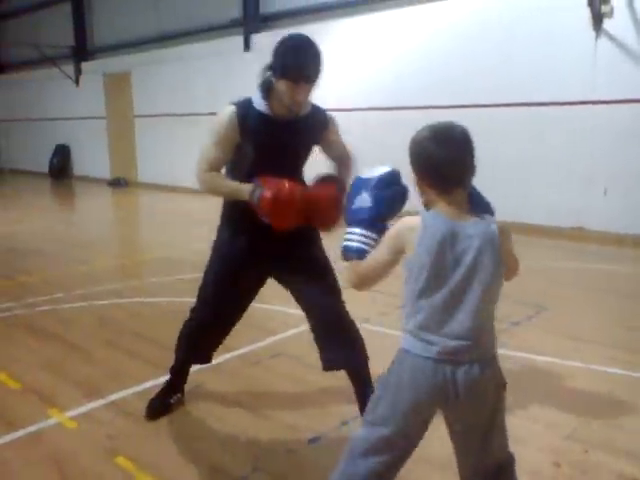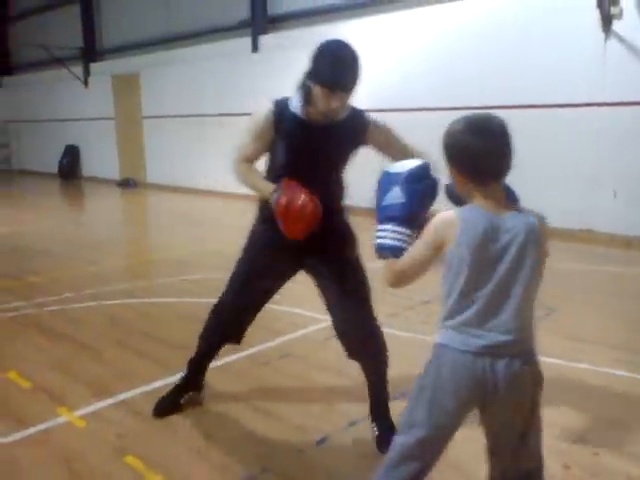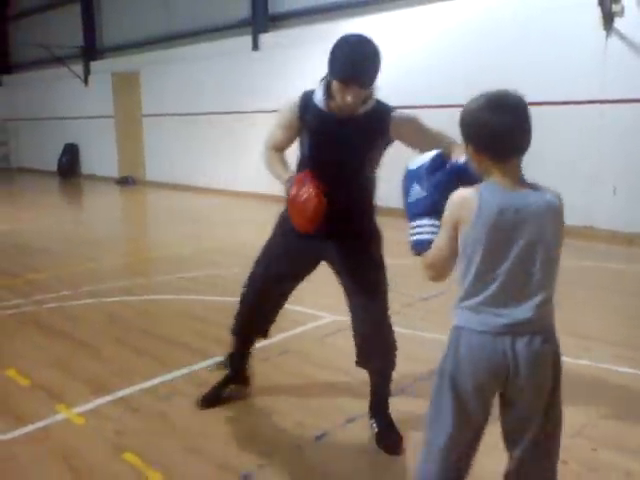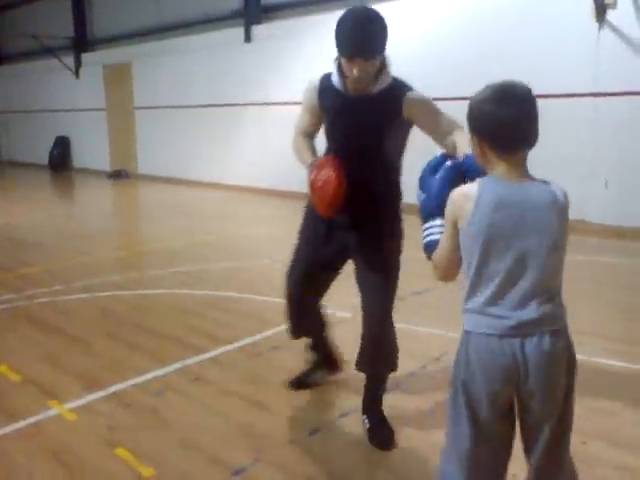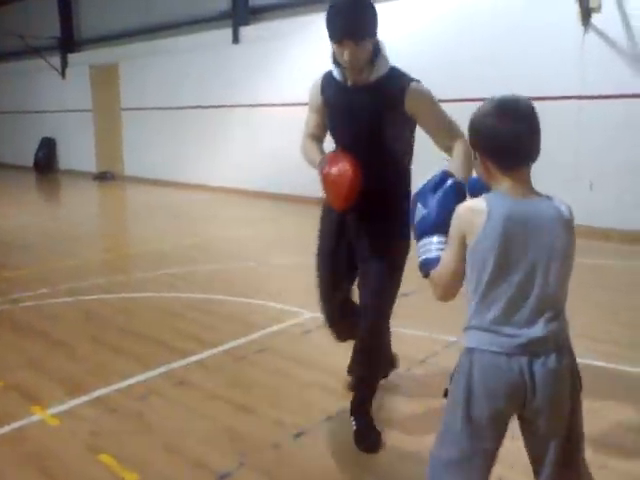
dt=0.1s
person 1, frame 1
left shoulder: (320, 121)
right shoulder: (236, 117)
left elbow: (343, 160)
right elbow: (206, 176)
right wrist: (250, 191)
left hip: (296, 234)
right hip: (242, 235)
left knee: (333, 317)
right knee: (206, 316)
left ankle: (371, 408)
right ankle: (175, 385)
person 1, frame 2
left shoulder: (361, 126)
right shoulder: (274, 116)
left elbow: (408, 156)
right elbow: (241, 163)
right wrist: (269, 191)
left hip: (329, 233)
right hip: (274, 229)
left knee: (360, 323)
right knee: (230, 308)
left ankle: (380, 416)
right ankle: (191, 382)
person 1, frame 3
left shoulder: (389, 121)
right shoulder: (301, 108)
left elbow: (449, 148)
right elbow: (273, 149)
right wrist: (290, 181)
left hip: (355, 227)
left knee: (373, 322)
right knee: (256, 296)
left ankle: (380, 413)
right ankle: (236, 375)
person 1, frame 4
left shoulder: (404, 101)
right shoulder: (320, 90)
left elbow: (459, 136)
right elbow: (302, 136)
right wrist: (312, 165)
left hip: (377, 221)
right hip: (326, 212)
left knee: (377, 316)
right knee: (299, 292)
left ankle: (372, 408)
right ankle: (323, 359)
person 1, frame 5
left shoulder: (406, 92)
right shoulder: (324, 87)
left elbow: (458, 142)
right elbow: (311, 139)
right wrist: (324, 164)
left hip: (387, 217)
right hip: (340, 209)
left knee: (374, 315)
right knee: (333, 298)
left ankle: (362, 409)
right ankle: (380, 359)
person 2, frame 1
left shoulder: (410, 229)
right shoulder: (495, 232)
left elbow: (358, 279)
left wrist: (363, 223)
left hip: (418, 366)
right hip: (476, 369)
person 2, frame 2
left shoulder: (447, 223)
right shoulder: (535, 225)
left elbow: (395, 276)
left wrist: (396, 218)
left hip: (455, 360)
right hip: (515, 366)
person 2, frame 3
left shoulder: (464, 202)
right shoulder: (551, 203)
left elbow: (435, 269)
left wrist: (425, 211)
left hip: (474, 343)
right hip: (534, 346)
person 2, frame 4
left shoulder: (463, 198)
right shoulder: (557, 199)
left elbow: (443, 271)
left wrist: (435, 215)
left hip: (484, 345)
right hip: (546, 346)
person 2, frame 5
left shoulder: (469, 214)
right shoulder: (562, 215)
left elbow: (443, 289)
left wrist: (432, 232)
left hip: (487, 362)
right hip: (551, 363)
